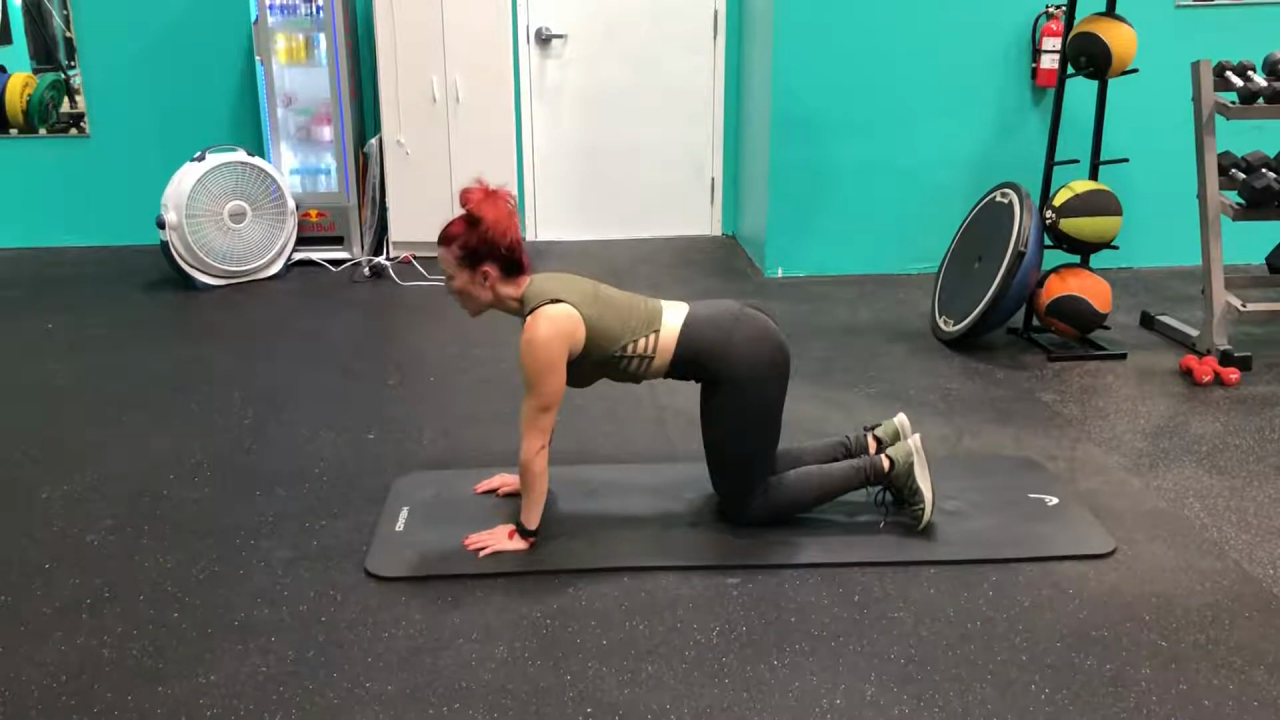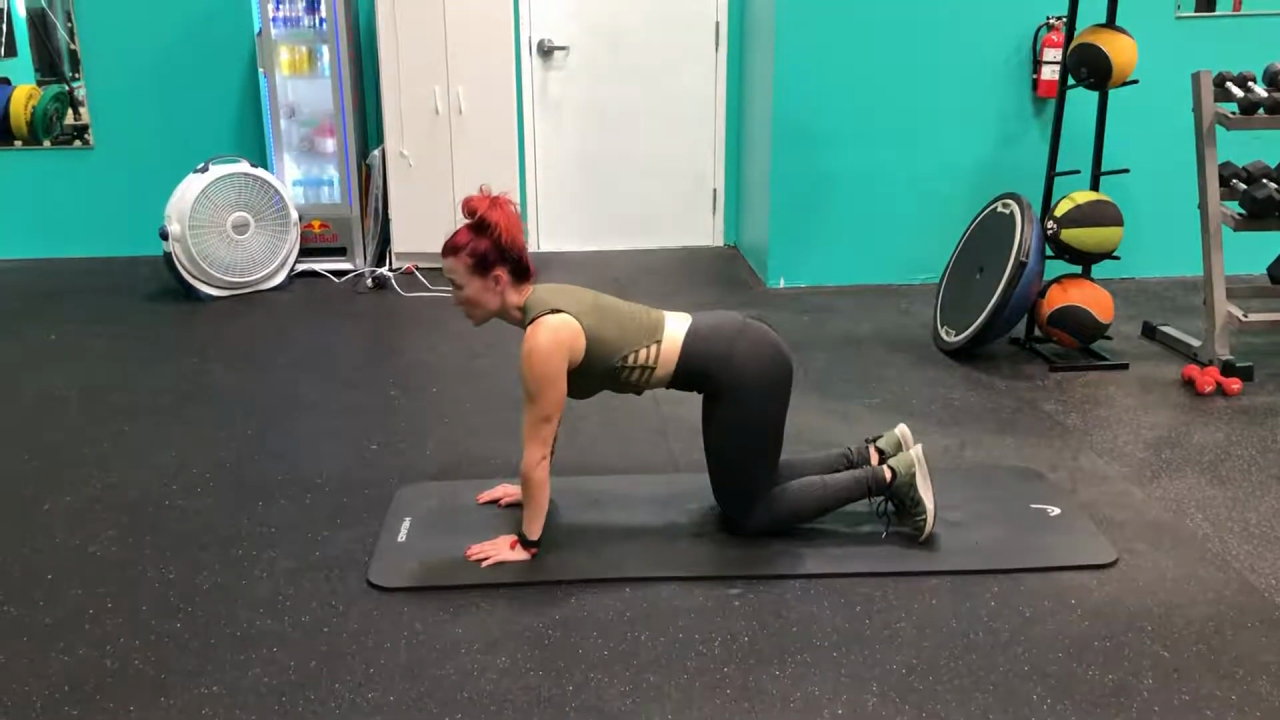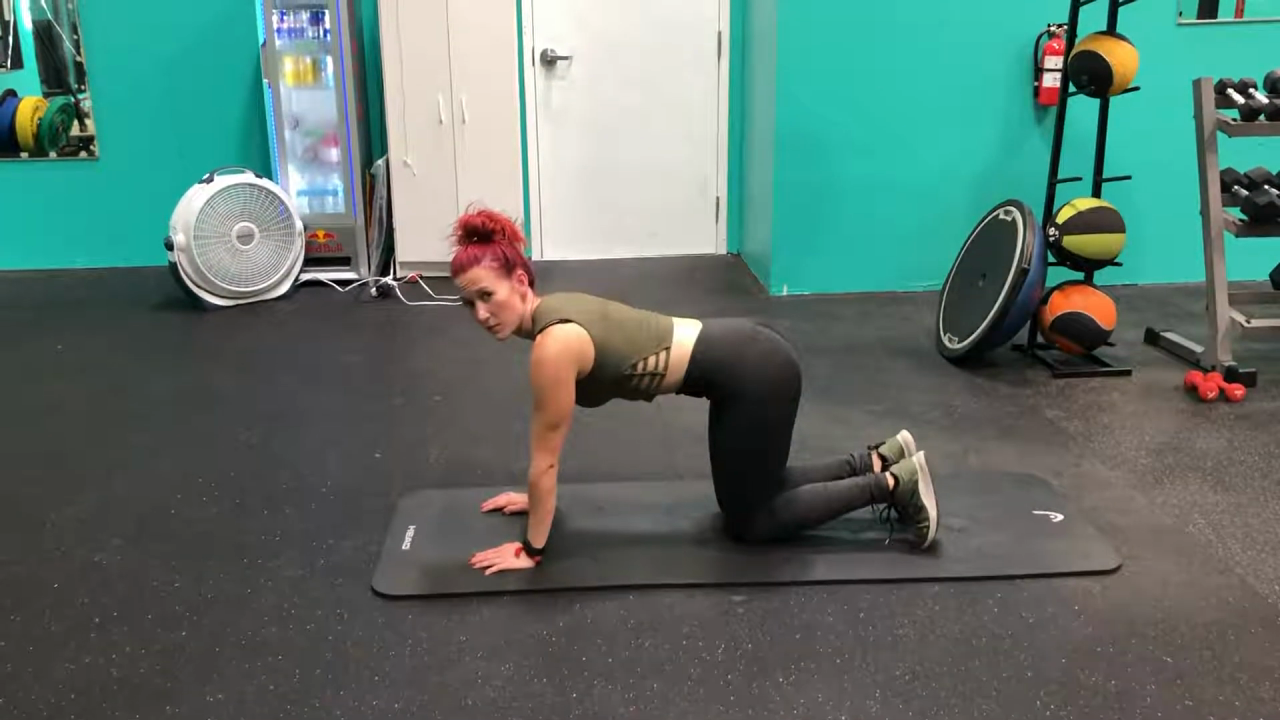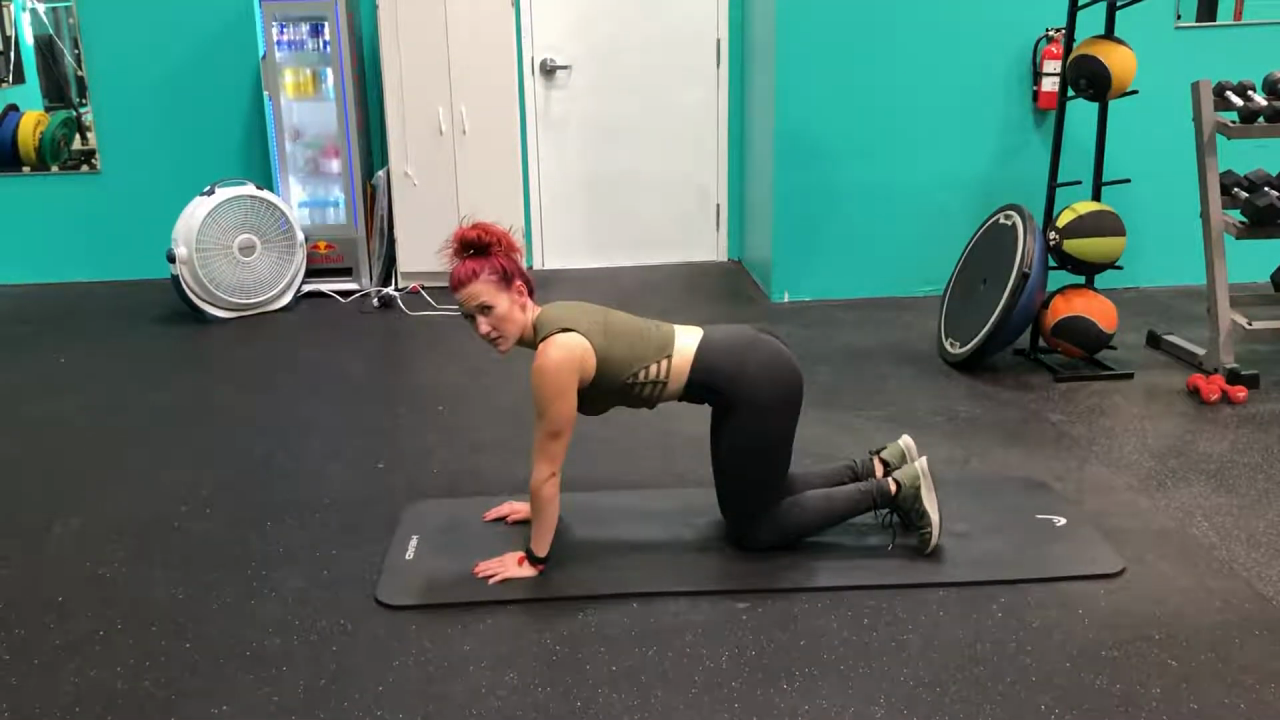
dt=0.7s
person 1, frame 1
left shoulder: (544, 327)
right shoulder: (540, 291)
left elbow: (537, 437)
left wrist: (525, 532)
right wrist: (529, 476)
left hip: (743, 355)
right hip: (732, 336)
left knee: (745, 503)
right knee: (745, 471)
left ankle: (889, 465)
right ankle: (875, 440)
person 1, frame 2
left shoulder: (544, 336)
right shoulder: (542, 301)
left elbow: (539, 448)
right elbow: (544, 432)
left wrist: (526, 542)
right wrist: (531, 487)
left hip: (745, 367)
right hip: (735, 346)
left knee: (747, 515)
right knee: (746, 484)
left ankle: (889, 477)
right ankle: (876, 453)
person 1, frame 3
left shoulder: (553, 344)
right shoulder: (550, 313)
left elbow: (545, 457)
left wrist: (531, 550)
right wrist: (537, 496)
left hip: (754, 373)
right hip: (741, 353)
left knee: (749, 522)
right knee: (749, 491)
left ankle: (891, 483)
right ankle: (879, 459)
person 1, frame 4
left shoulder: (555, 354)
right shoulder: (552, 321)
left elbow: (548, 466)
left wrist: (534, 559)
right wrist: (538, 505)
left hip: (757, 379)
right hip: (742, 361)
left knee: (752, 529)
right knee: (753, 496)
left ankle: (894, 488)
right ankle: (880, 465)
